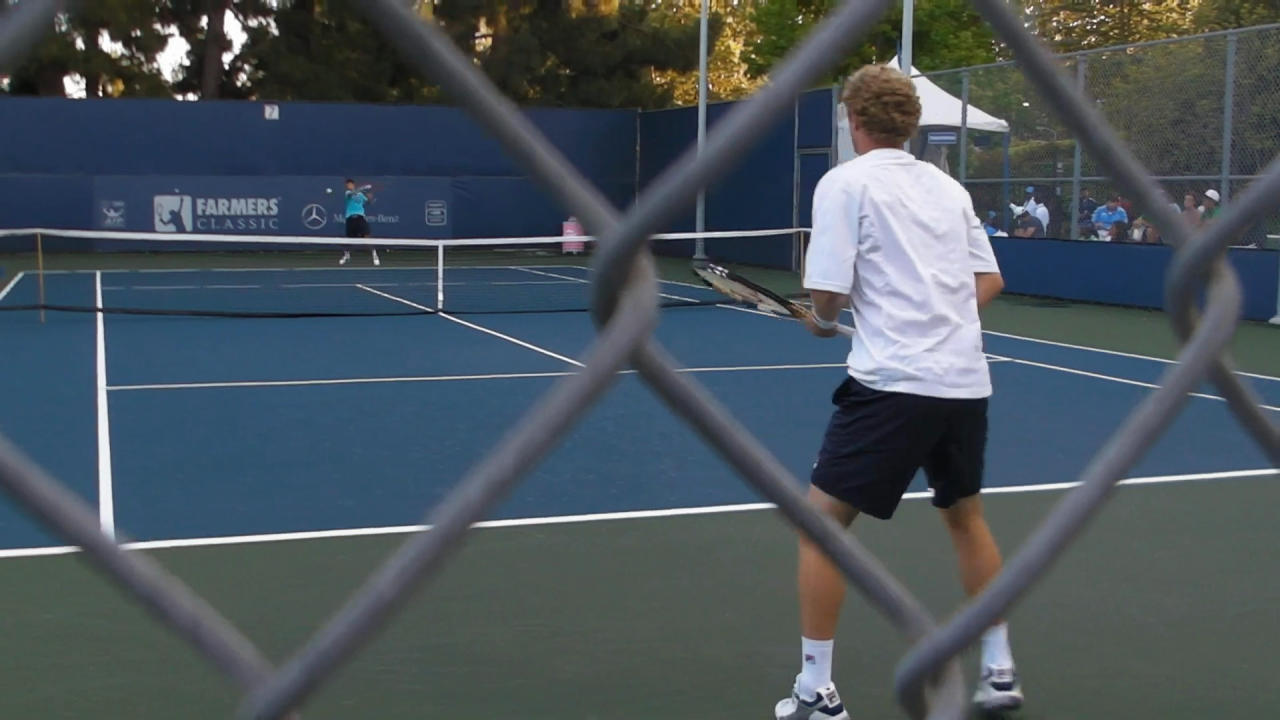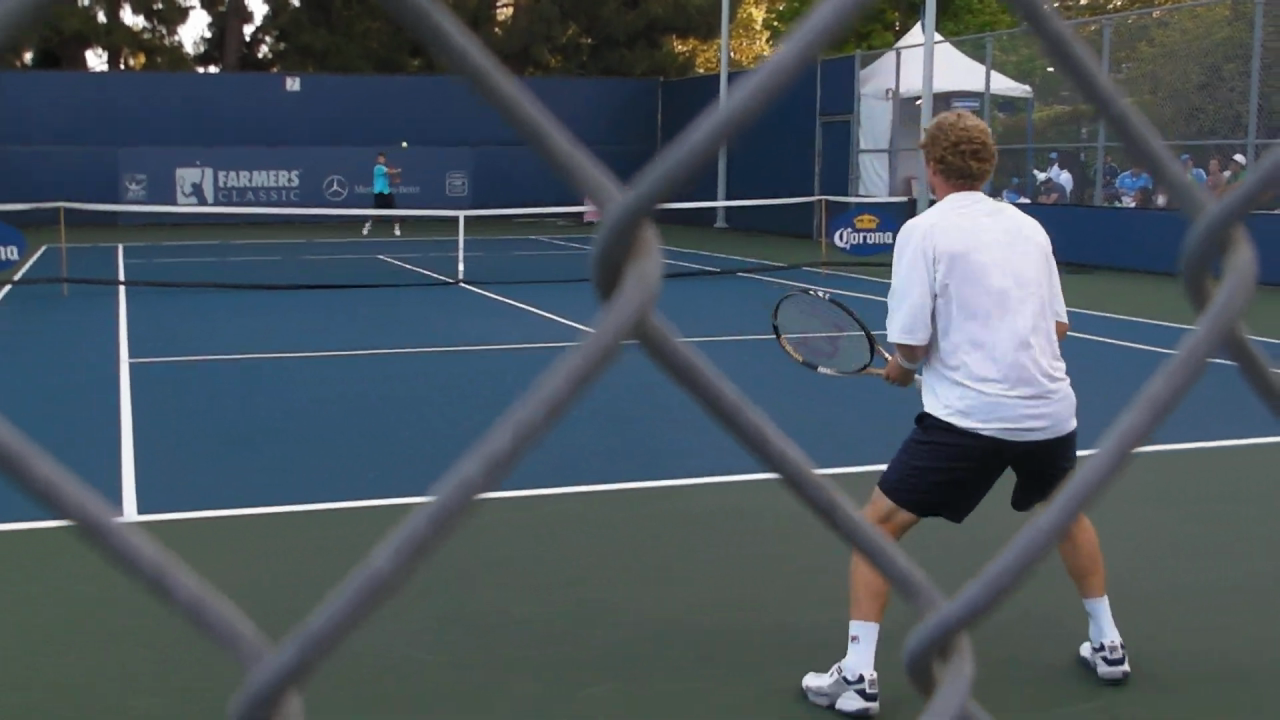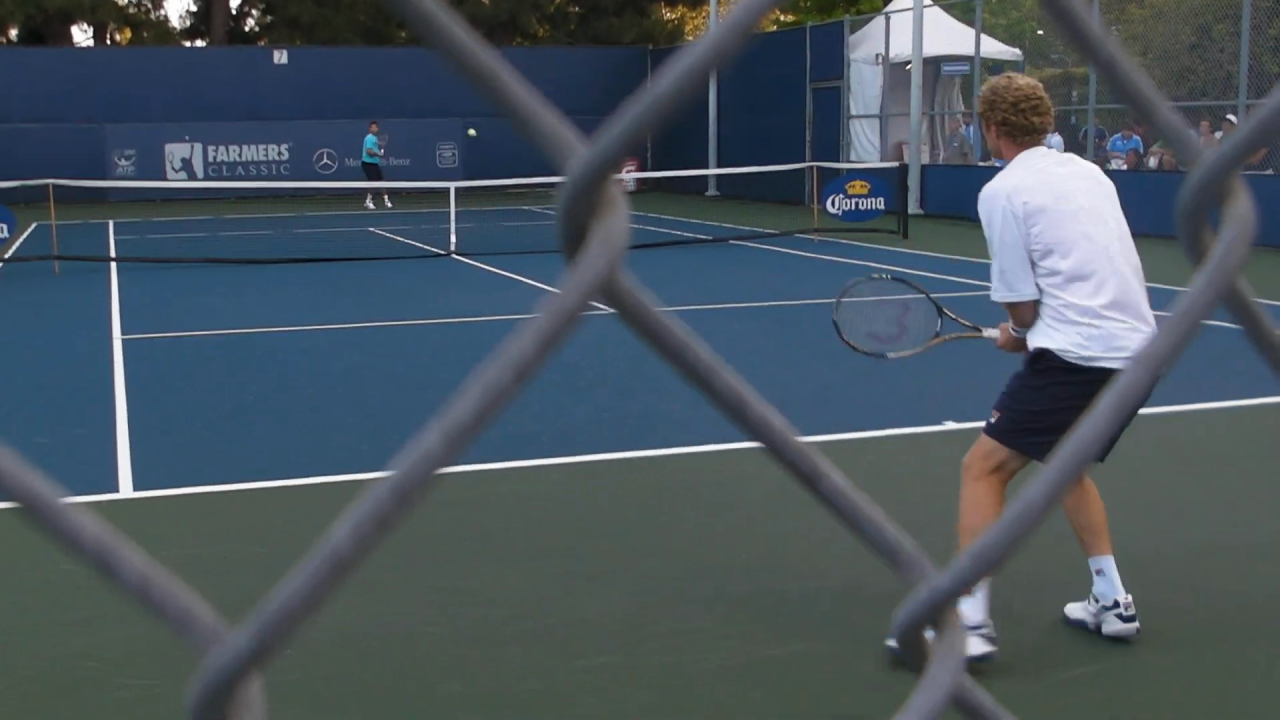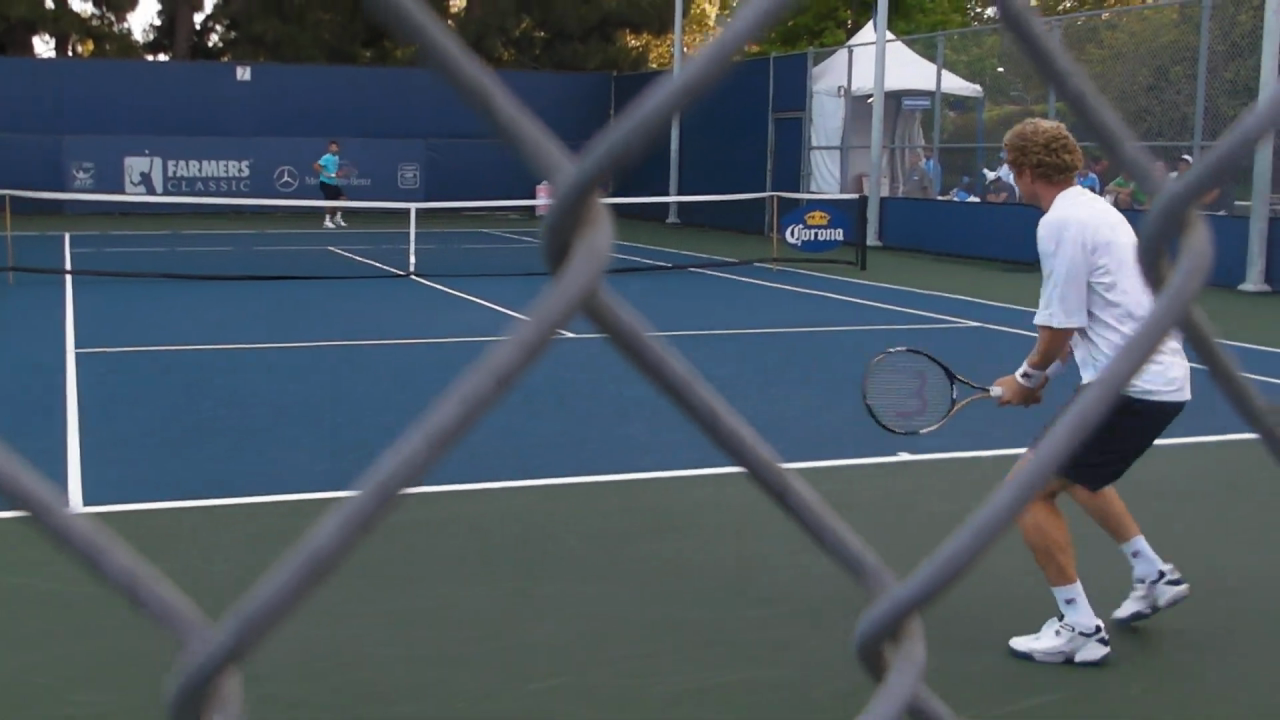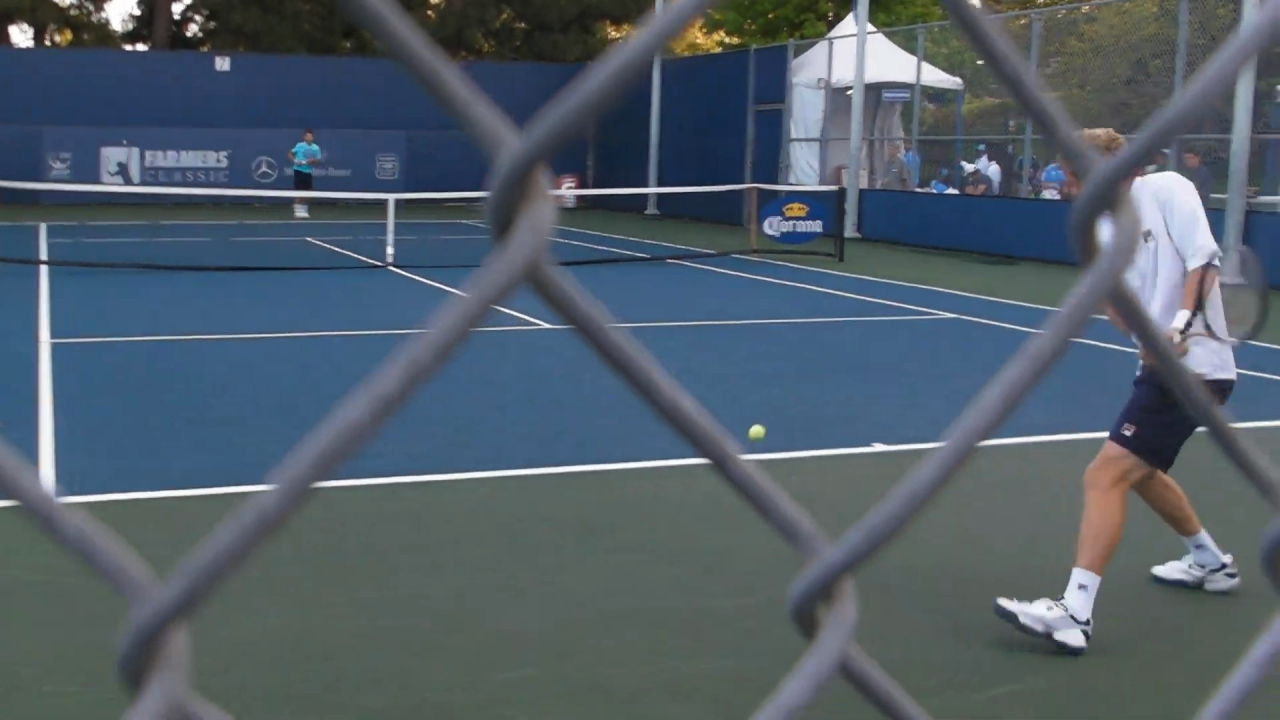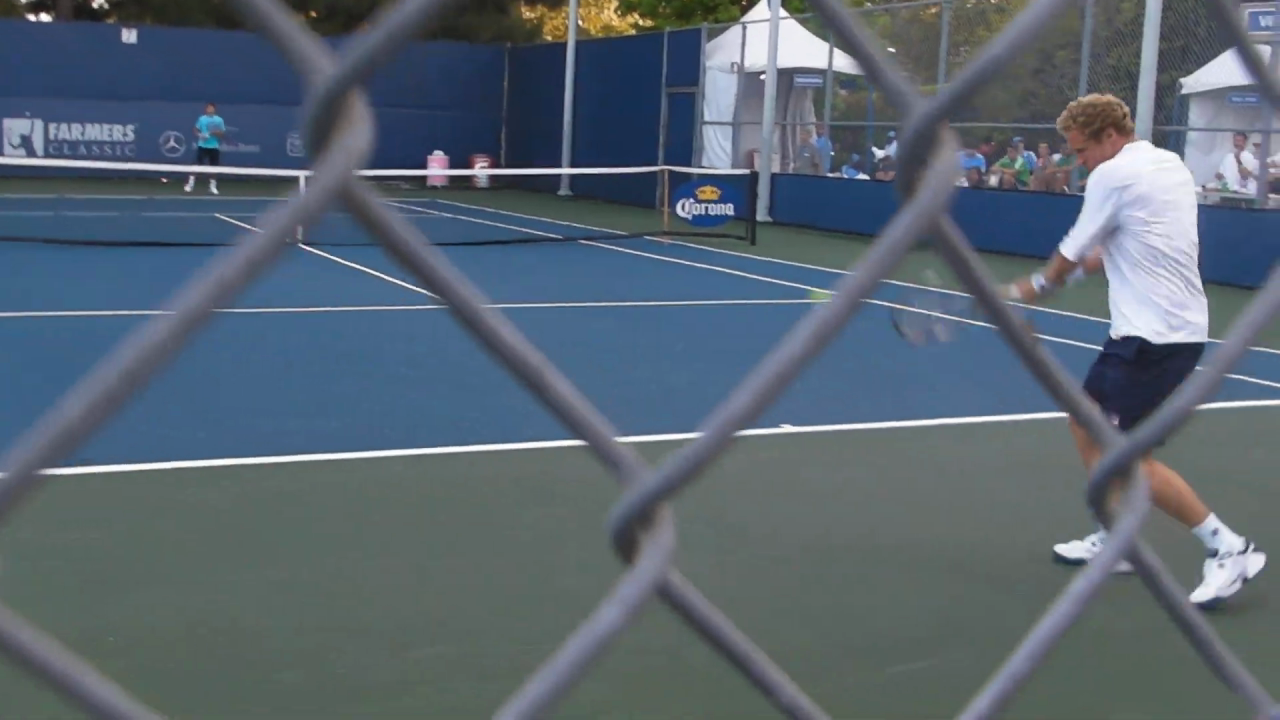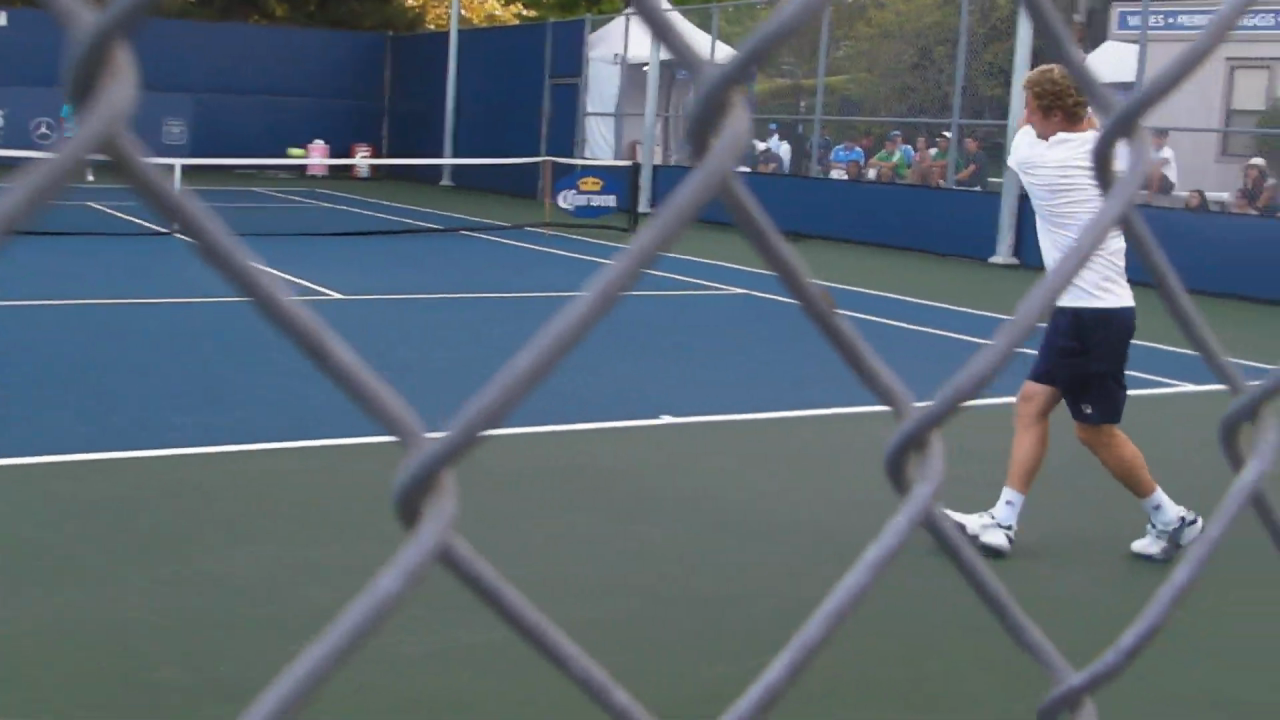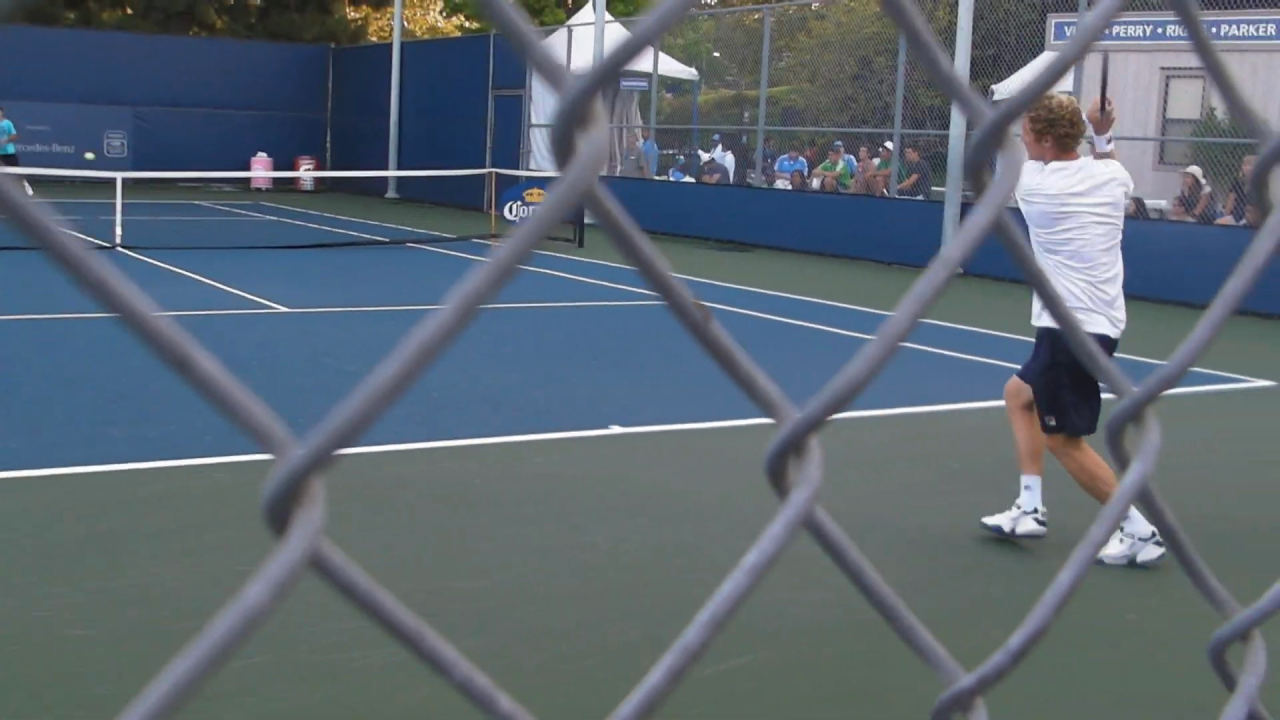
dt=0.2s
person 1, frame 1
left shoulder: (843, 182)
right shoulder: (949, 187)
left elbow: (827, 293)
right elbow: (990, 282)
left wrist: (819, 320)
left hip: (891, 383)
right hip: (965, 383)
left knee: (821, 523)
right knee: (964, 517)
person 1, frame 2
left shoulder: (921, 232)
right shoulder: (1029, 229)
left elbow: (912, 342)
right elbow: (1055, 325)
left wrist: (900, 367)
left hip: (966, 418)
right hip: (1048, 413)
left knee: (876, 525)
right knee: (1065, 510)
right ankle: (1106, 644)
person 1, frame 3
left shoulder: (1001, 193)
right shoulder: (1092, 173)
left elbow: (1022, 304)
left wrist: (1017, 336)
left hip: (1073, 354)
right hip: (1134, 350)
left knee: (982, 469)
left ankle: (969, 621)
right ankle: (1113, 602)
person 1, frame 4
left shoulder: (1061, 226)
right shoulder: (1094, 210)
left elbow: (1062, 327)
left wrist: (1025, 377)
right wrist: (1038, 375)
left hip: (1131, 388)
right hip: (1159, 380)
left knee: (1028, 491)
right knee: (1076, 474)
left ankle: (1081, 626)
right ankle: (1155, 576)
person 1, frame 5
left shoulder: (1168, 189)
right shoulder: (1101, 226)
left elbow: (1203, 263)
left wrist: (1177, 330)
left hip: (1196, 367)
left knee: (1105, 477)
right knee: (1134, 468)
left ankle: (1073, 613)
right ankle: (1211, 562)
person 1, frame 6
left shoulder: (1115, 176)
right shoulder: (1170, 165)
left elbow: (1073, 252)
left wrist: (1036, 285)
right wrist: (1097, 258)
left hip: (1158, 336)
right hip: (1142, 330)
right knee: (1086, 425)
left ankle: (1230, 549)
right ankle: (1114, 540)
person 1, frame 7
left shoulder: (1034, 157)
right wrist: (1078, 98)
left hip: (1090, 312)
right hip: (1096, 306)
left knee: (1097, 431)
right knee: (1032, 403)
left ankle: (1172, 518)
right ankle: (1001, 521)
person 1, frame 8
left shoulder: (1030, 183)
right shoulder: (1114, 178)
right wrist: (1101, 137)
left hip: (1071, 329)
right hip: (1097, 323)
left knee: (1064, 439)
right knee: (1019, 395)
left ankle: (1140, 532)
right ankle: (1028, 510)
